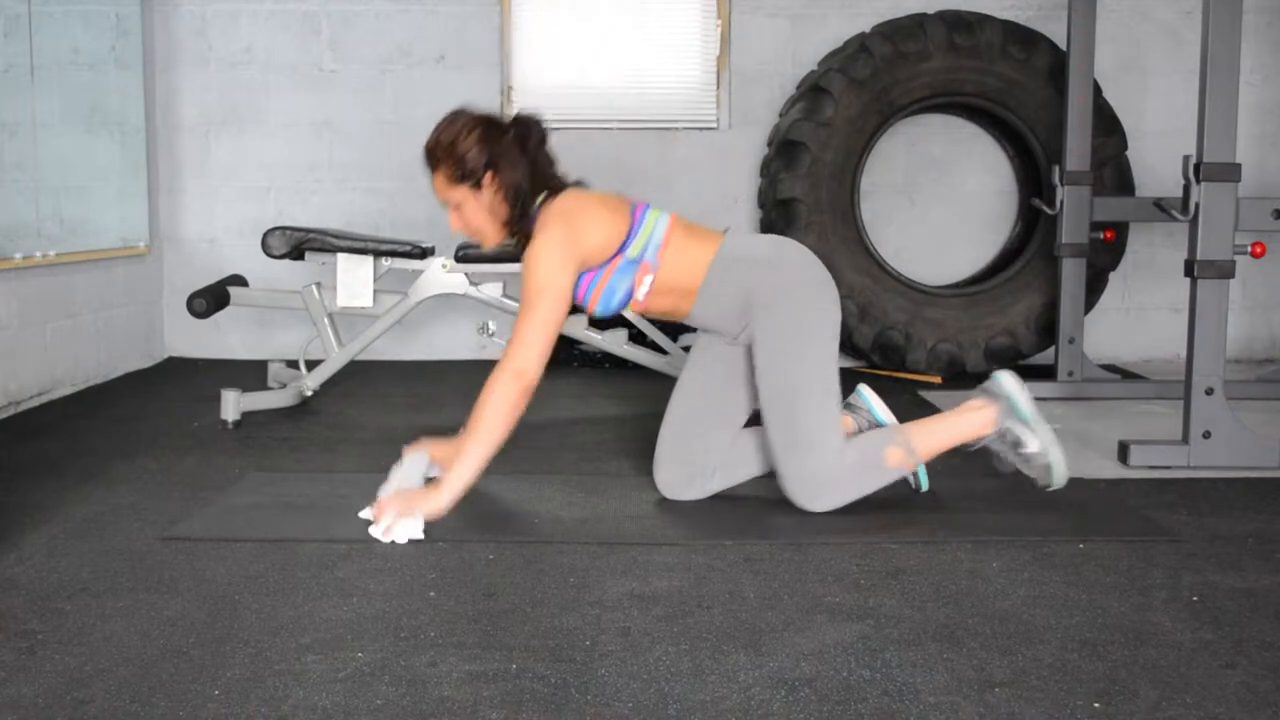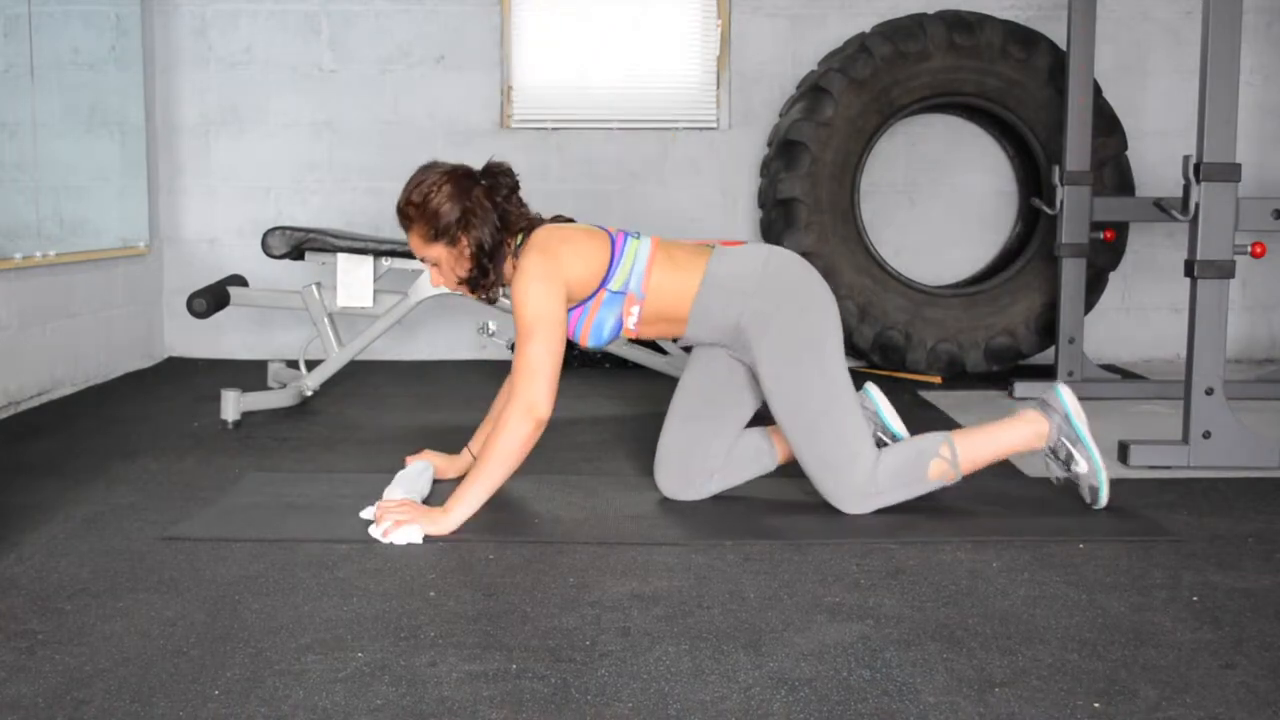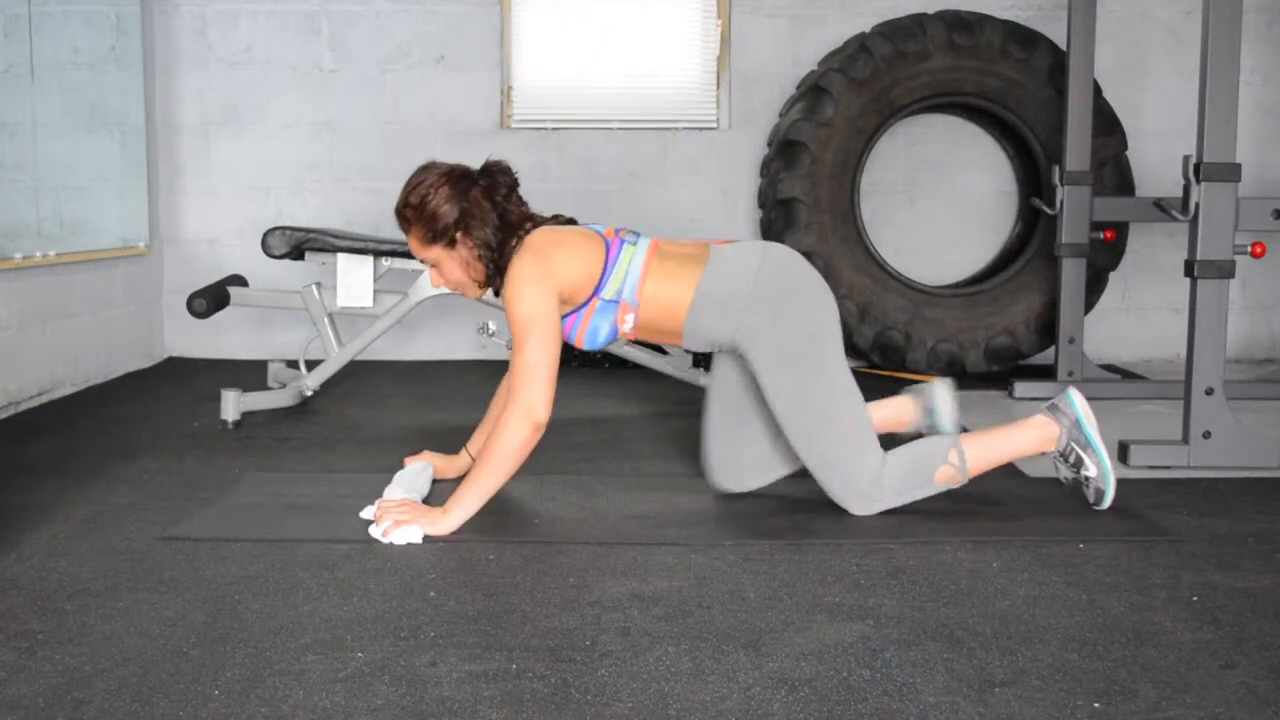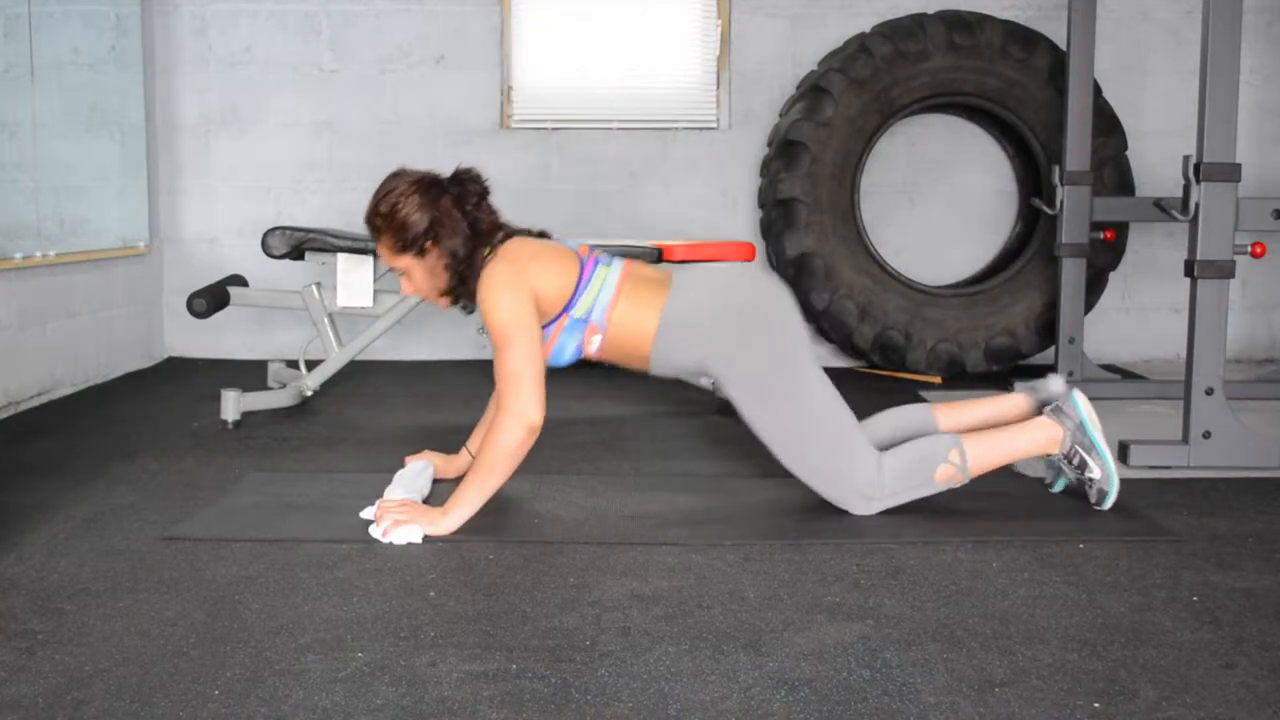
dt=0.2s
person 1, frame 1
left shoulder: (554, 228)
right shoulder: (554, 221)
left elbow: (523, 376)
right elbow: (525, 354)
left wrist: (446, 491)
right wrist: (462, 442)
left hip: (783, 292)
right hip: (744, 313)
left knee: (816, 487)
right knee: (678, 479)
left ankle: (987, 416)
right ankle: (846, 420)
person 1, frame 2
left shoulder: (535, 266)
right shoulder: (534, 252)
left elbow: (532, 407)
right elbow: (526, 375)
left wrist: (451, 512)
right wrist: (466, 458)
left hip: (778, 303)
right hip: (747, 311)
left knee: (854, 492)
right knee: (680, 480)
left ankle: (1041, 424)
right ankle: (846, 419)
person 1, frame 3
left shoulder: (529, 270)
right shoulder: (535, 249)
left elbow: (531, 411)
right elbow: (525, 371)
left wrist: (450, 514)
right wrist: (465, 457)
left hip: (774, 306)
right hip: (758, 289)
left knee: (861, 491)
right knee: (732, 474)
left ankle: (1051, 428)
right ankle: (911, 409)
person 1, frame 4
left shoulder: (499, 278)
right shoulder: (507, 257)
left elbow: (525, 417)
right elbow: (517, 373)
left wrist: (449, 514)
right wrist: (463, 457)
left hip: (736, 329)
right hip: (735, 305)
left knee: (862, 488)
right knee: (844, 450)
left ankle: (1054, 431)
right ankle: (1029, 401)
